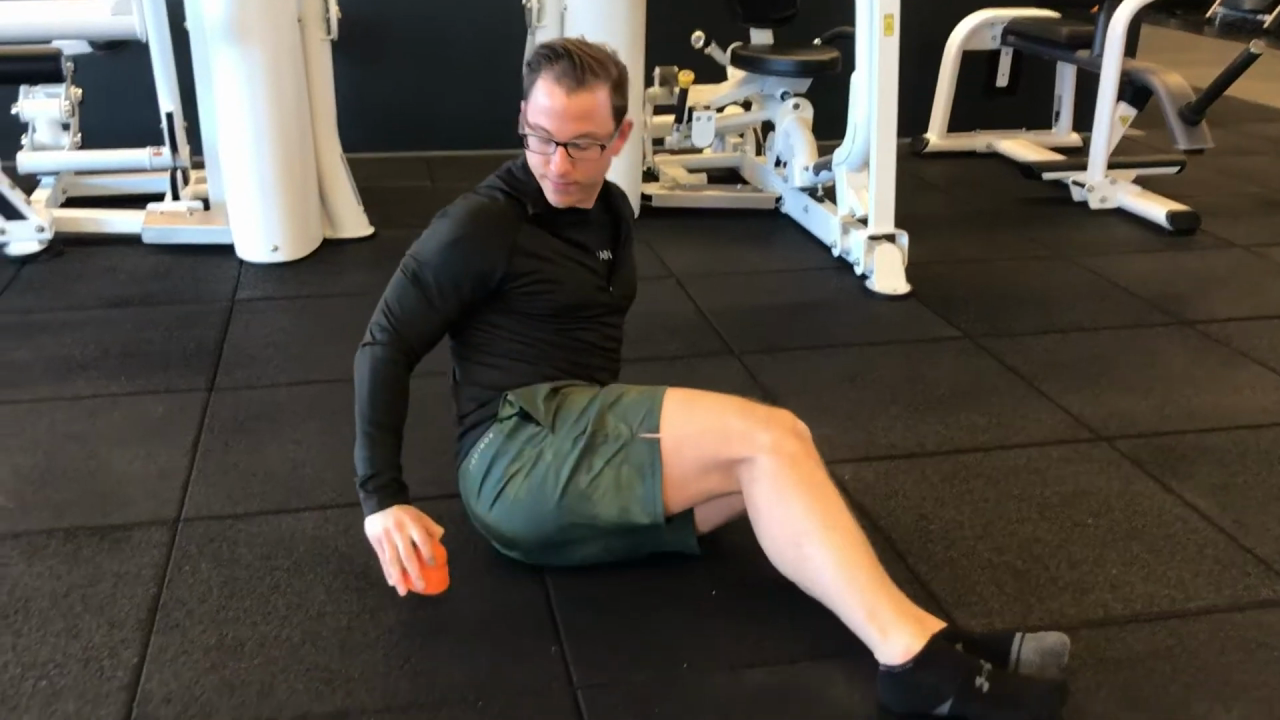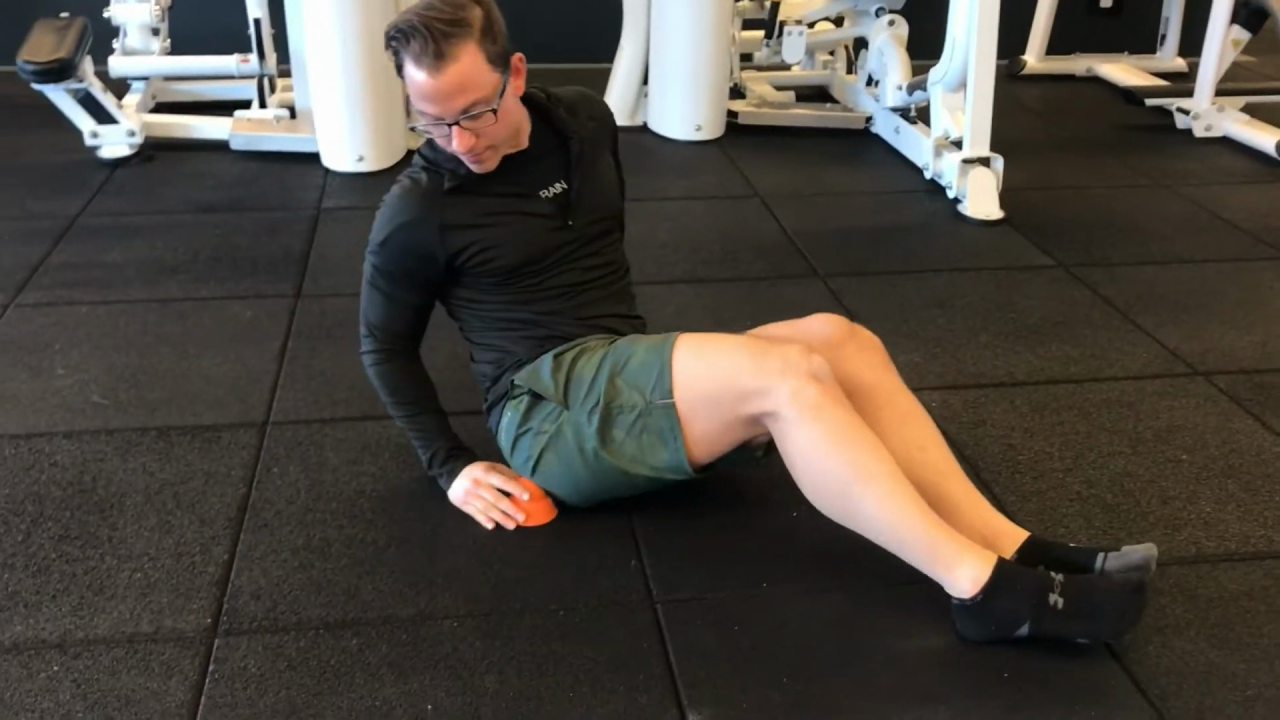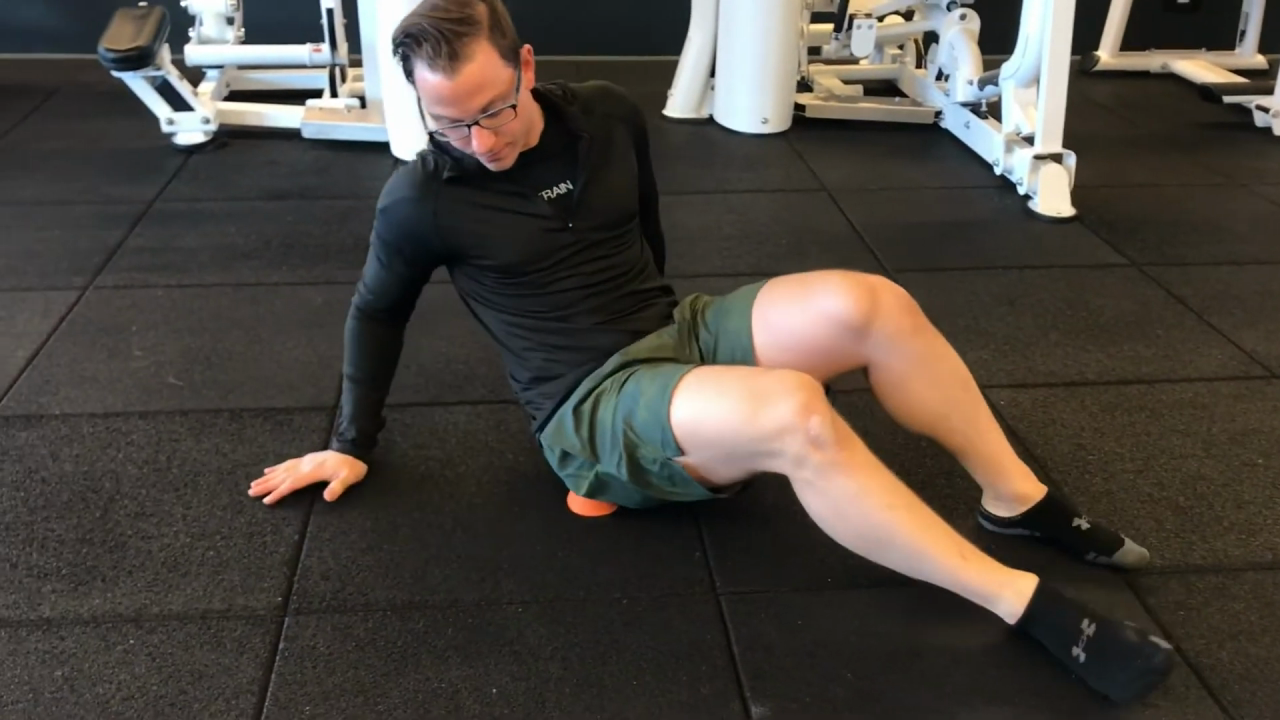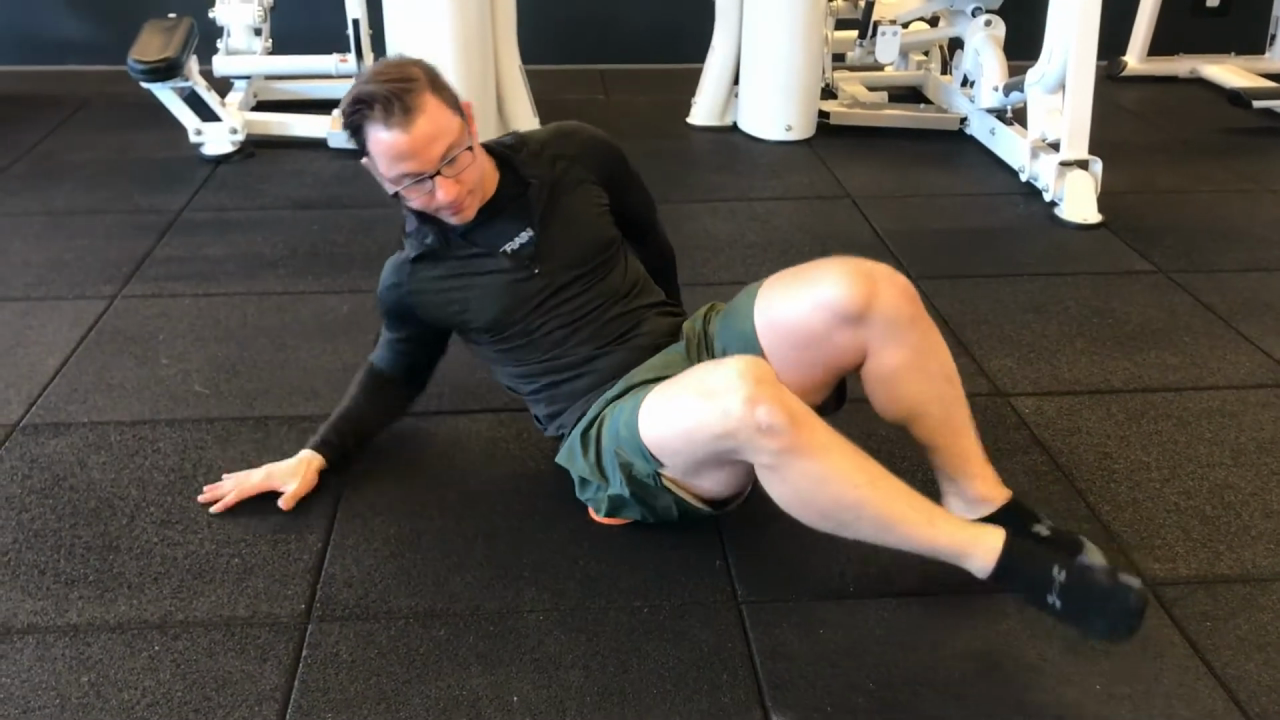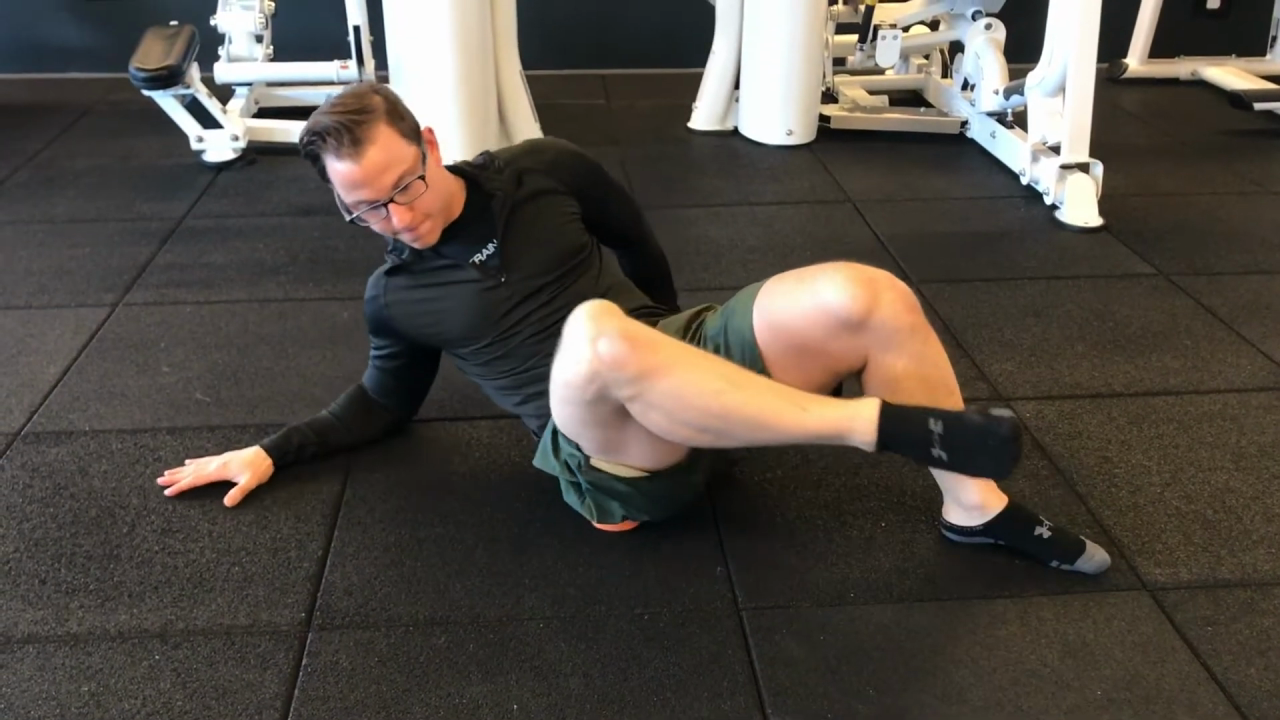
dt=1s
person 1, frame 1
left shoulder: (610, 211)
right shoulder: (479, 226)
right elbow: (384, 349)
left wrist: (621, 426)
right wrist: (382, 497)
left hip: (580, 465)
right hip: (518, 458)
left knee: (779, 448)
right knee: (767, 438)
left ankle: (926, 640)
right ankle: (914, 660)
person 1, frame 2
left shoulder: (582, 119)
right shoulder: (418, 213)
right elbow: (386, 346)
right wrist: (450, 464)
left hip: (634, 373)
right hip: (551, 408)
left knee: (842, 342)
right knee: (789, 372)
left ankle: (1007, 549)
right ankle: (985, 589)
person 1, frame 3
left shoulder: (605, 115)
right shoulder: (420, 202)
right elbow: (377, 314)
right wrist: (351, 446)
left hip: (684, 329)
right hip: (595, 408)
left knee: (869, 306)
right knee: (792, 411)
left ankle: (1019, 501)
right ankle: (1029, 605)
person 1, frame 4
left shoulder: (573, 155)
right shoulder: (414, 282)
right elbow: (392, 381)
right wrist: (314, 457)
left hip: (694, 345)
right hip: (613, 437)
left knee: (863, 292)
right knee: (746, 399)
left ankle: (981, 502)
right ankle: (1004, 559)
person 1, frame 5
left shoulder: (543, 170)
right shoulder: (395, 297)
right elbow: (382, 405)
right wrist: (269, 452)
left hip: (692, 351)
right hip: (613, 457)
left knee: (865, 297)
right knee: (593, 331)
left ankle: (977, 508)
right ankle: (888, 425)
